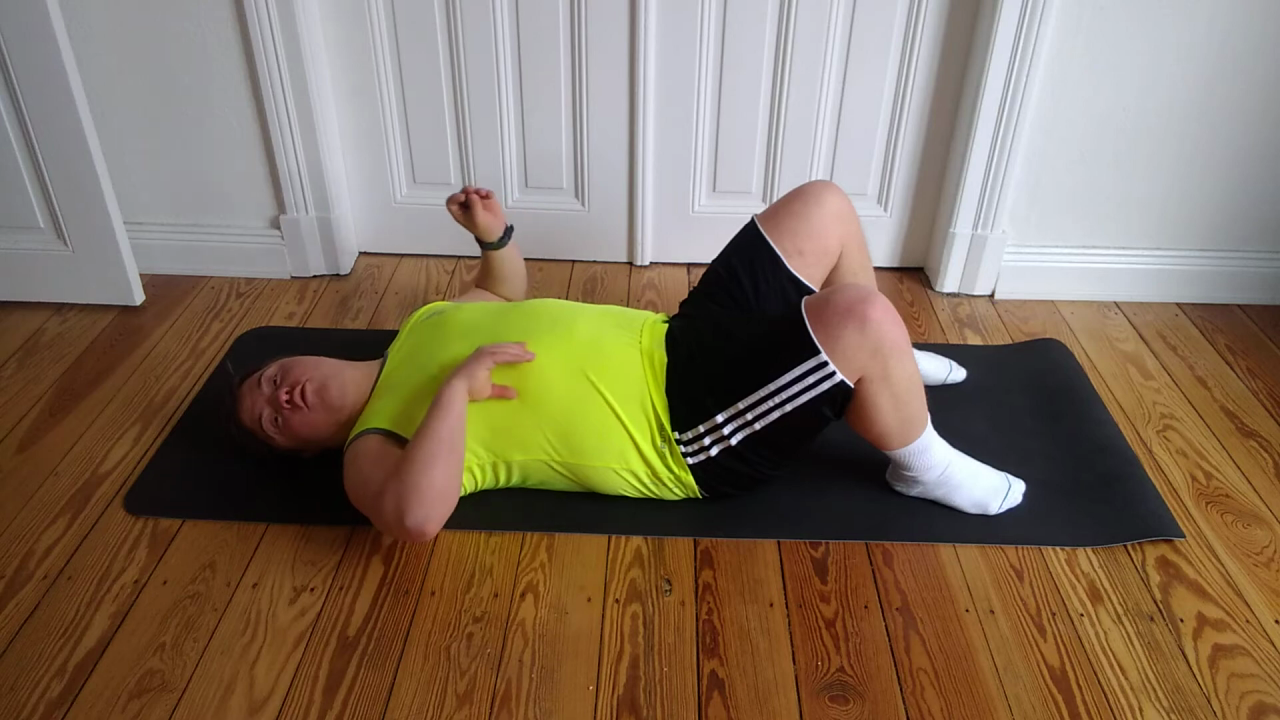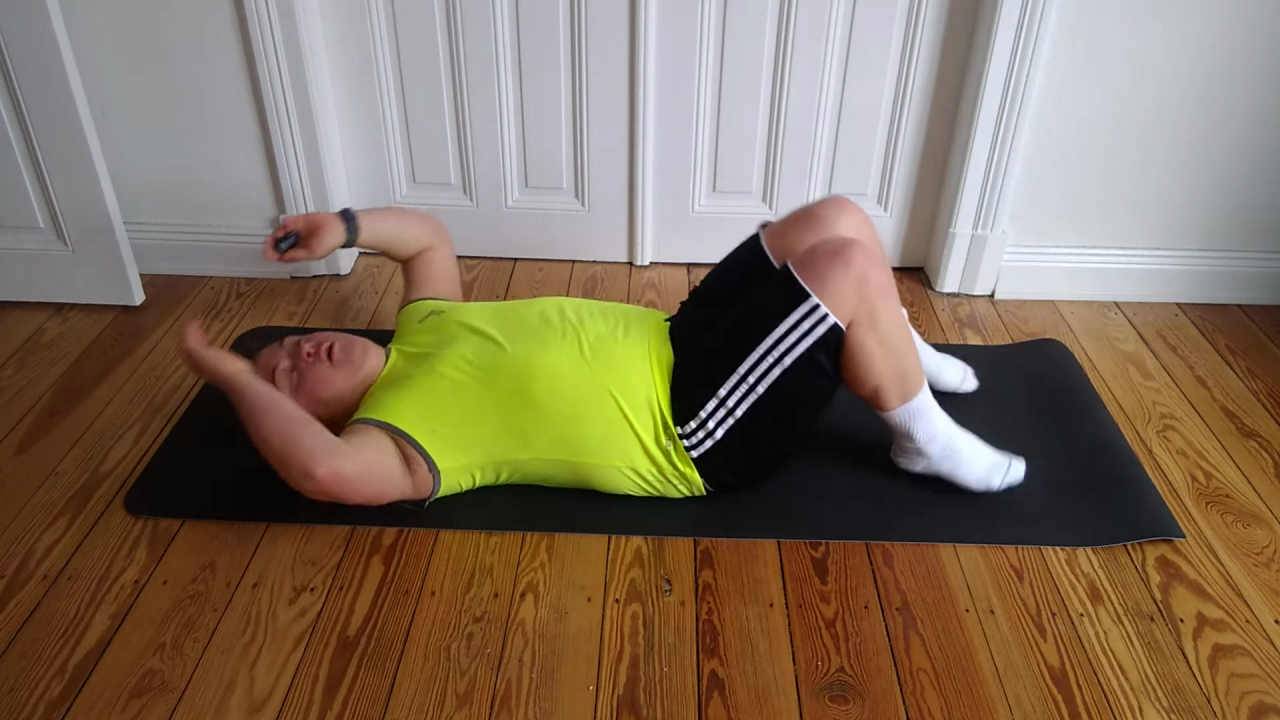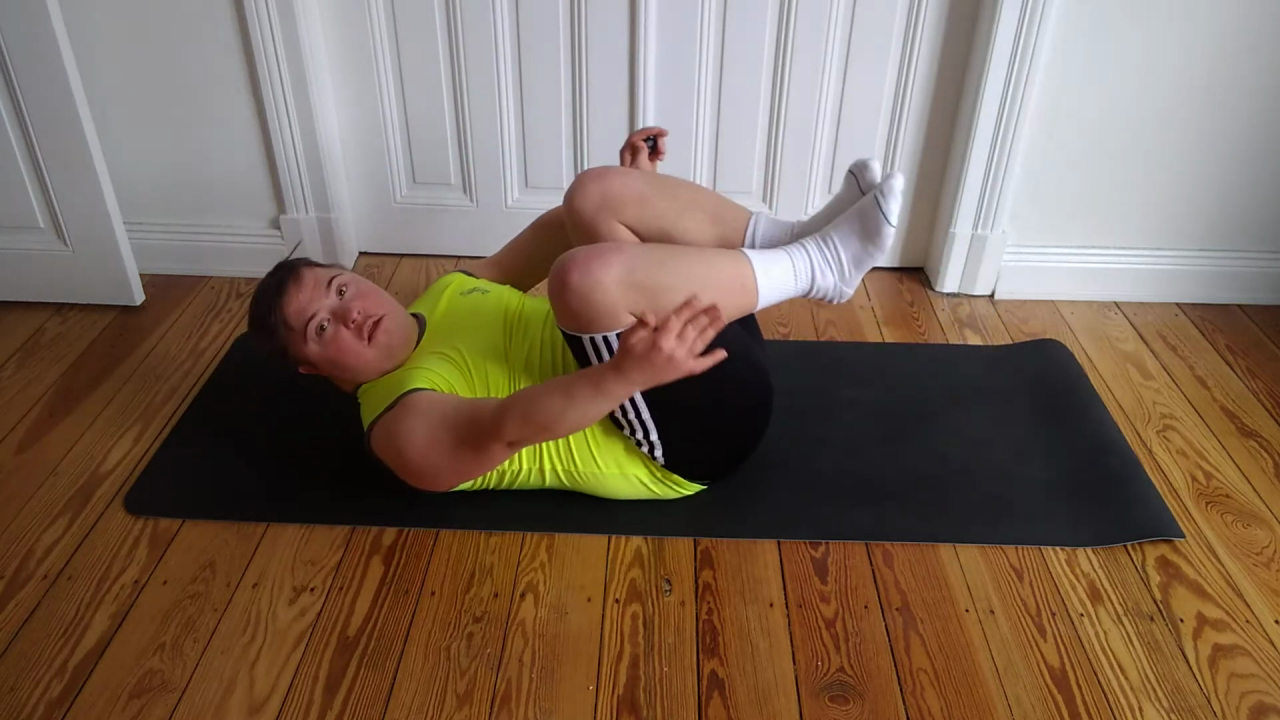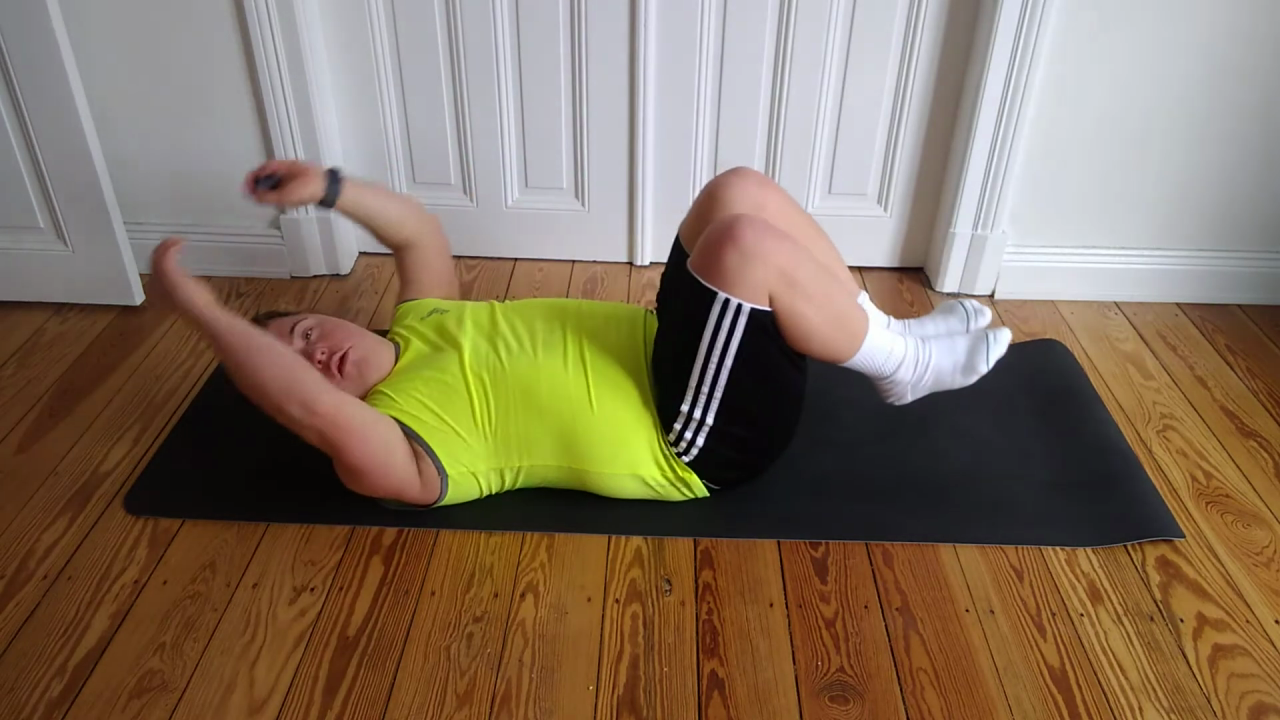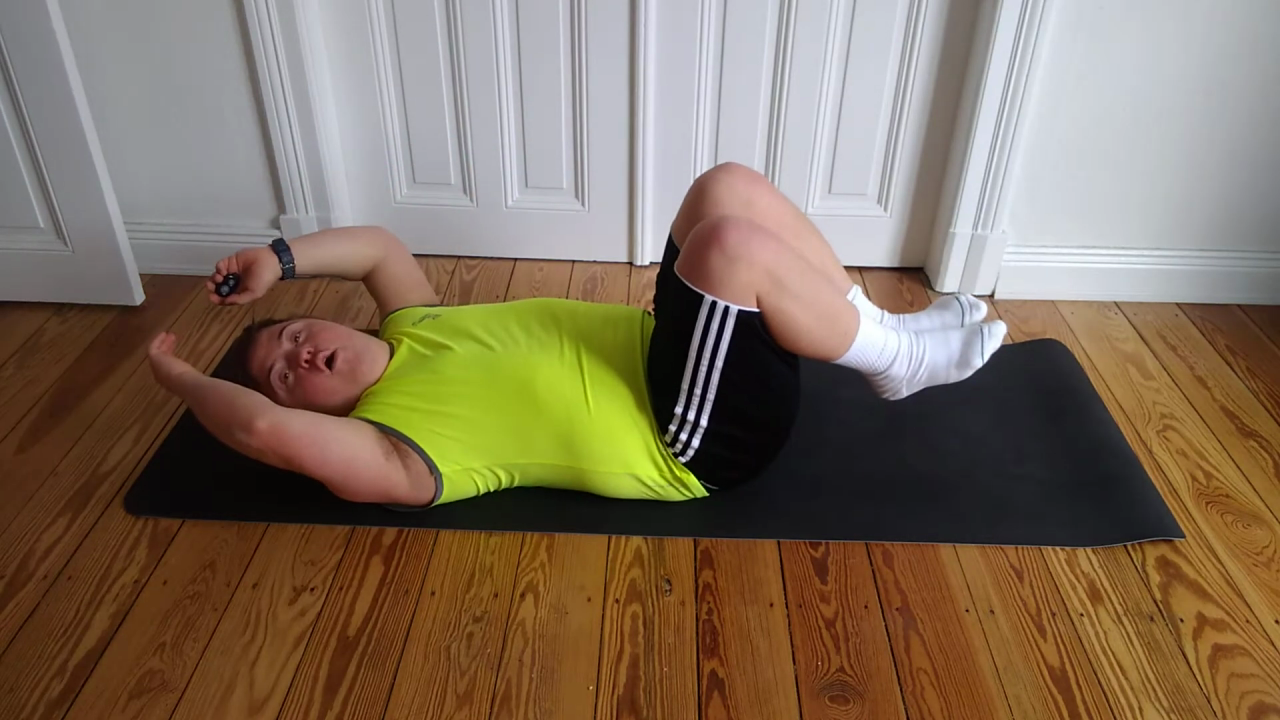
dt=1s
person 1, frame 1
left shoulder: (421, 330)
right shoulder: (371, 449)
left elbow: (503, 293)
right elbow: (416, 516)
left wrist: (493, 236)
right wrist: (456, 388)
left hip: (677, 343)
right hip: (694, 440)
left knee: (822, 208)
right knee: (860, 322)
left ankle: (882, 370)
right ankle: (923, 465)
person 1, frame 2
left shoulder: (420, 333)
right shoulder: (383, 434)
left elbow: (427, 236)
right elbow: (320, 469)
left wrist: (342, 228)
right wrist: (229, 372)
left hip: (674, 343)
right hip: (693, 432)
left knee: (837, 218)
right knee: (849, 266)
left ankle: (893, 361)
right ankle: (925, 438)
person 1, frame 3
left shoulder: (446, 297)
right shoulder: (404, 428)
left elbow: (547, 238)
right elbow: (511, 425)
left wrist: (634, 194)
right wrist: (632, 372)
left hip: (704, 345)
right hip: (697, 426)
left knee: (594, 194)
right knee: (589, 275)
left ankle: (796, 246)
right ankle: (815, 267)
person 1, frame 4
left shoulder: (416, 328)
right shoulder: (380, 445)
left elbow: (420, 230)
right elbow: (308, 402)
left wrist: (324, 187)
right wrist: (196, 304)
left hip: (656, 358)
right hip: (691, 443)
left knee: (741, 191)
right knee: (748, 243)
left ankle: (881, 338)
right ankle: (902, 364)
person 1, frame 5
left shoulder: (411, 332)
right shoulder: (380, 451)
left elbow: (378, 247)
right elbow: (262, 430)
left wrist: (278, 256)
right wrist: (176, 375)
left hip: (658, 348)
right hip: (694, 441)
left knee: (730, 189)
right knee: (735, 245)
left ankle: (877, 334)
right ankle: (899, 357)
